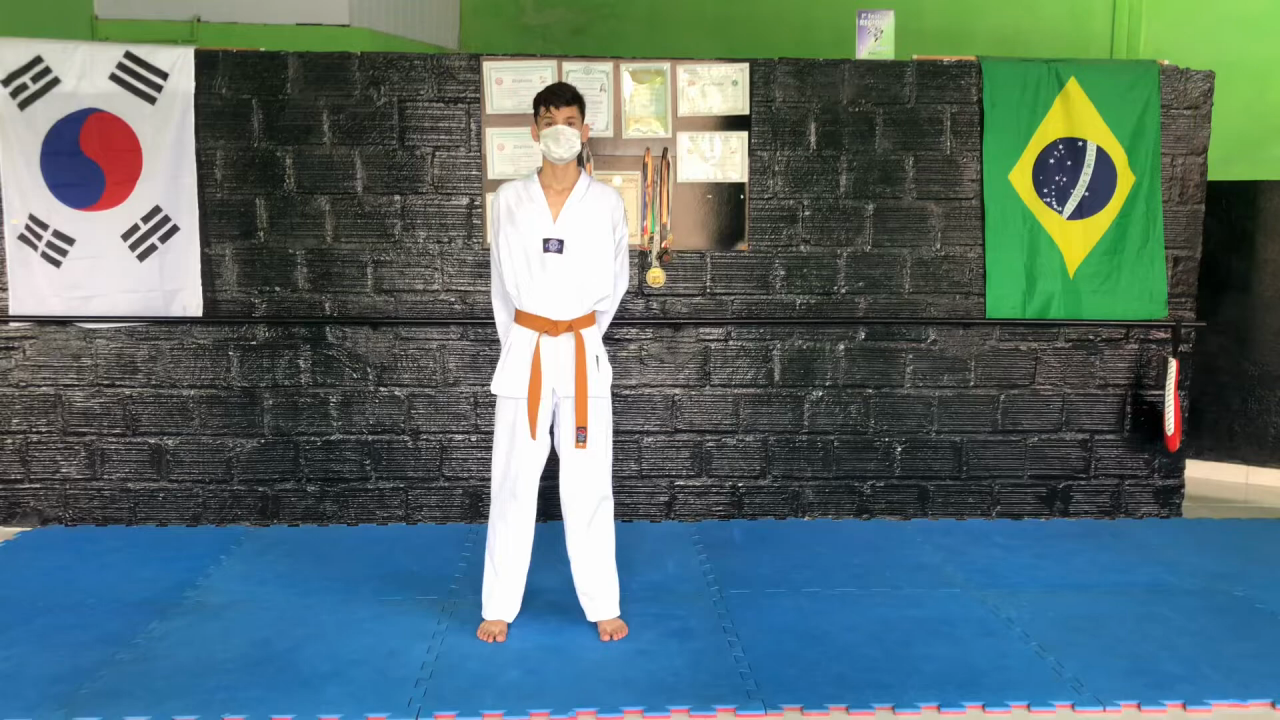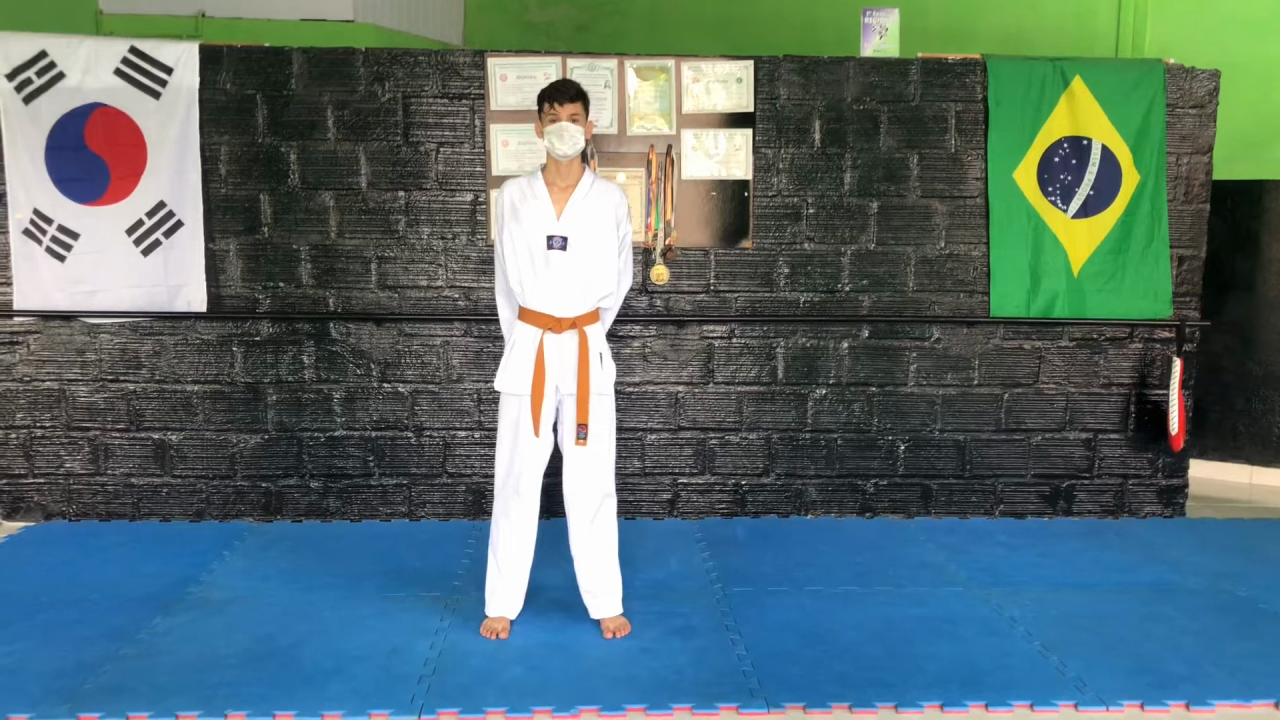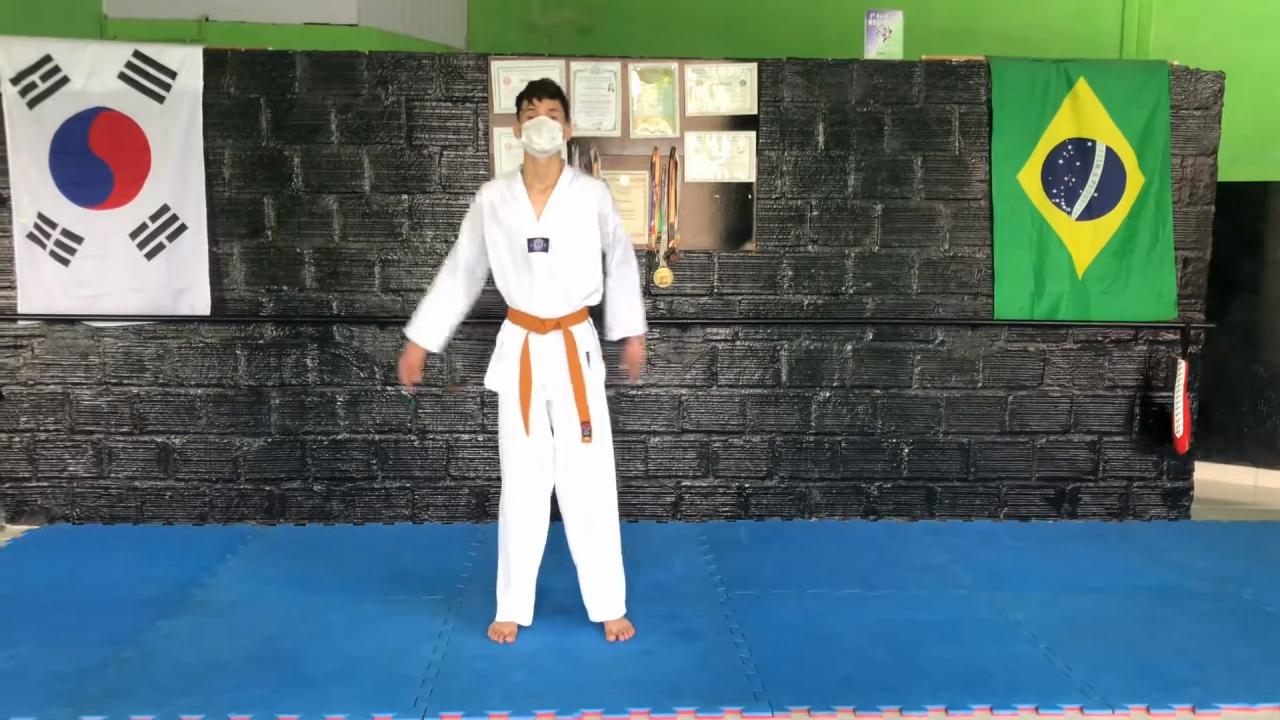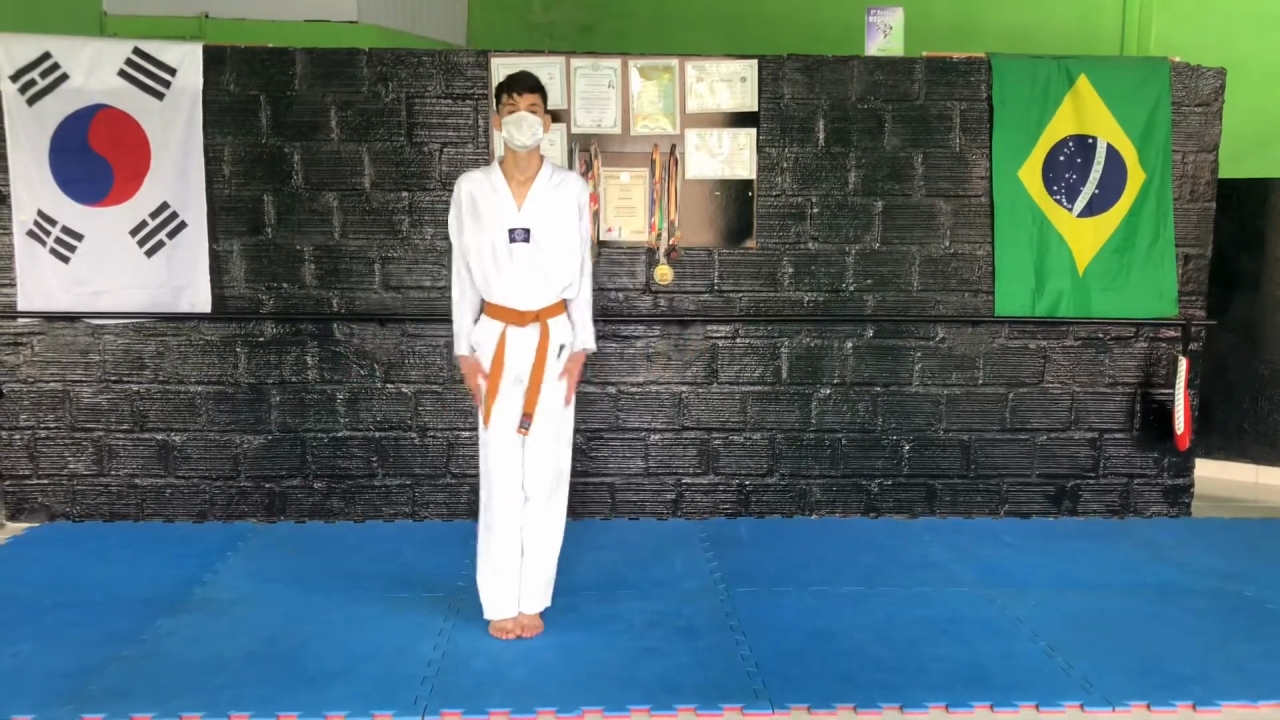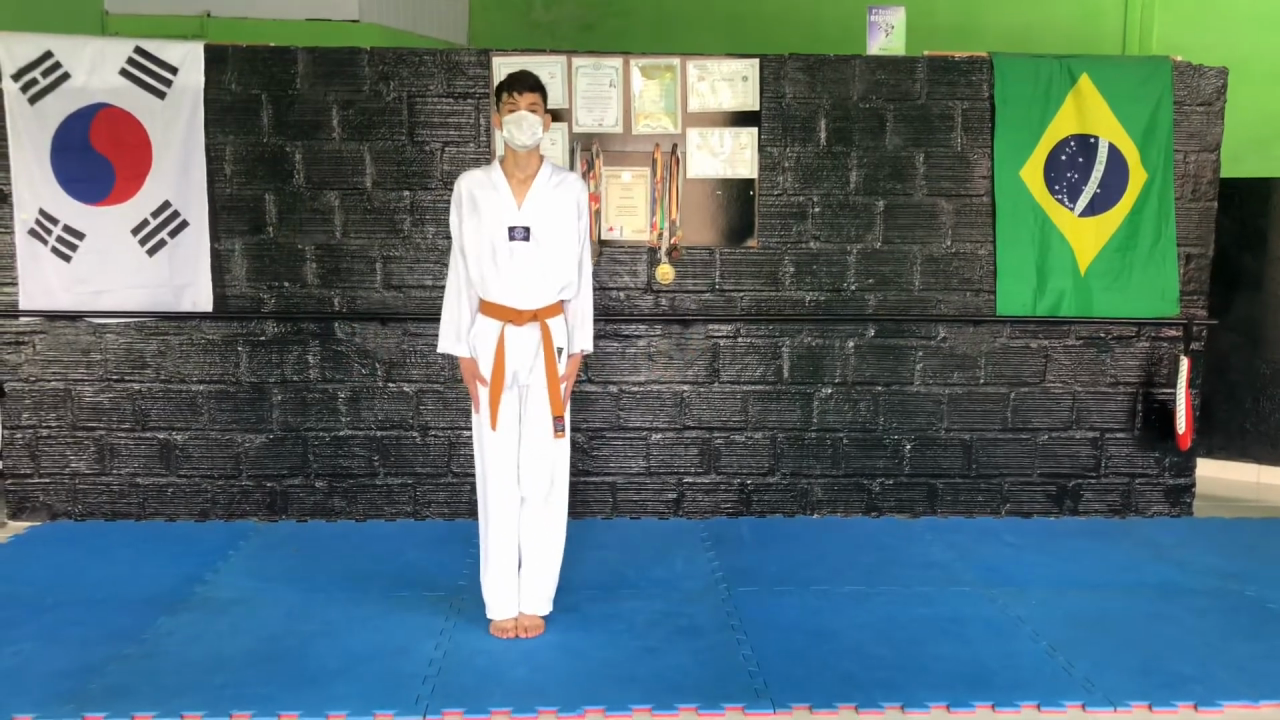
dt=0.5s
person 1, frame 1
left shoulder: (605, 201)
right shoulder: (509, 199)
left elbow: (616, 281)
right elbow: (501, 283)
left wrist: (580, 336)
right wrist: (522, 342)
left hip: (582, 352)
right hip: (525, 352)
left knee: (588, 483)
right knee: (513, 482)
left ankle: (602, 605)
right ankle: (499, 606)
person 1, frame 2
left shoulder: (610, 199)
right shoulder: (513, 196)
left elbow: (619, 279)
right elbow: (506, 281)
left wrist: (582, 334)
right wrist: (525, 340)
left hip: (586, 349)
right hip: (529, 349)
left knee: (592, 481)
right knee: (516, 480)
left ankle: (605, 602)
right ankle: (502, 603)
person 1, frame 3
left shoulder: (592, 194)
right shoulder: (493, 197)
left elbow: (620, 261)
right elbow: (460, 271)
left wrist: (631, 331)
right wrist: (420, 338)
left hip: (574, 345)
right hip: (520, 347)
left knee: (590, 481)
right knee: (522, 483)
left ankle: (608, 606)
right ankle: (512, 606)
person 1, frame 4
left shoulder: (570, 188)
right shoulder: (470, 188)
left elbow: (580, 273)
right elbow: (463, 274)
left wrist: (580, 348)
right wrist: (465, 353)
left hip: (551, 341)
right hip: (495, 341)
left knee: (546, 477)
right knee: (499, 479)
left ankle: (530, 600)
right ankle: (500, 602)
person 1, frame 5
left shoulder: (569, 188)
right shoulder: (471, 187)
left elbow: (580, 273)
right elbow: (461, 272)
left wrist: (577, 350)
right wrist: (462, 351)
left hip: (549, 339)
right hip: (491, 339)
left knee: (544, 476)
right knee: (497, 476)
left ankle: (534, 601)
right ankle: (501, 603)
